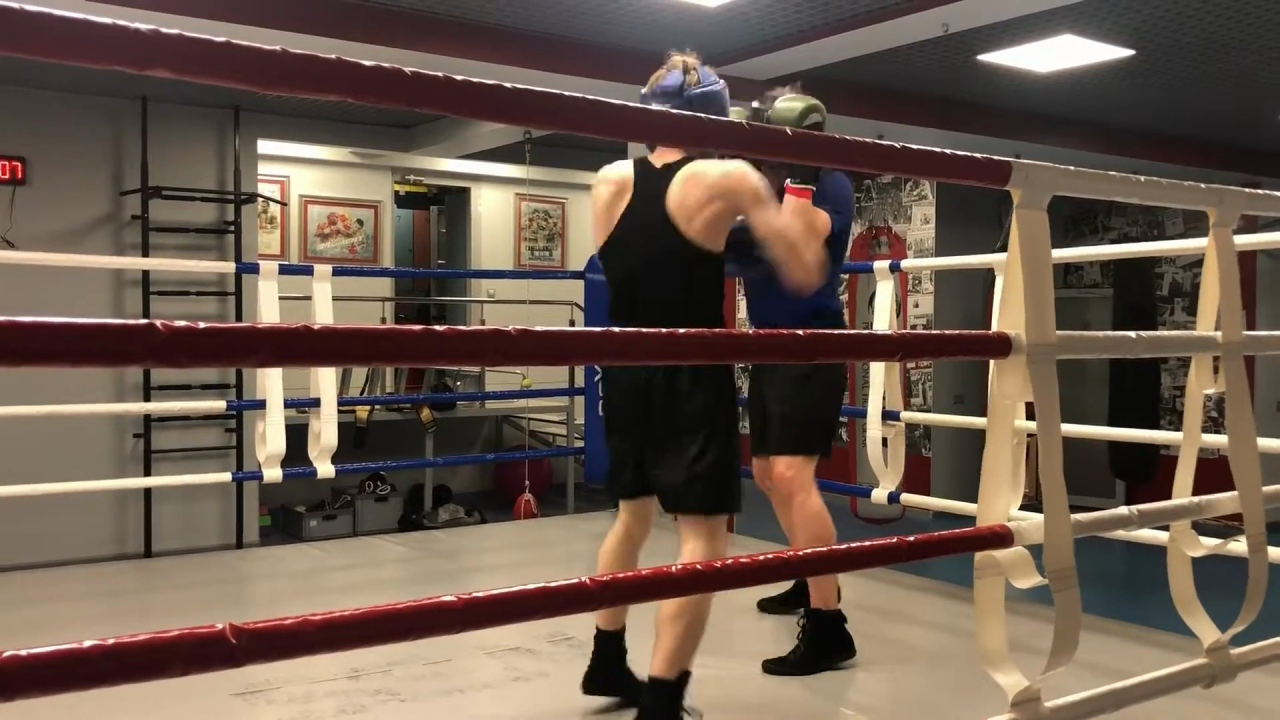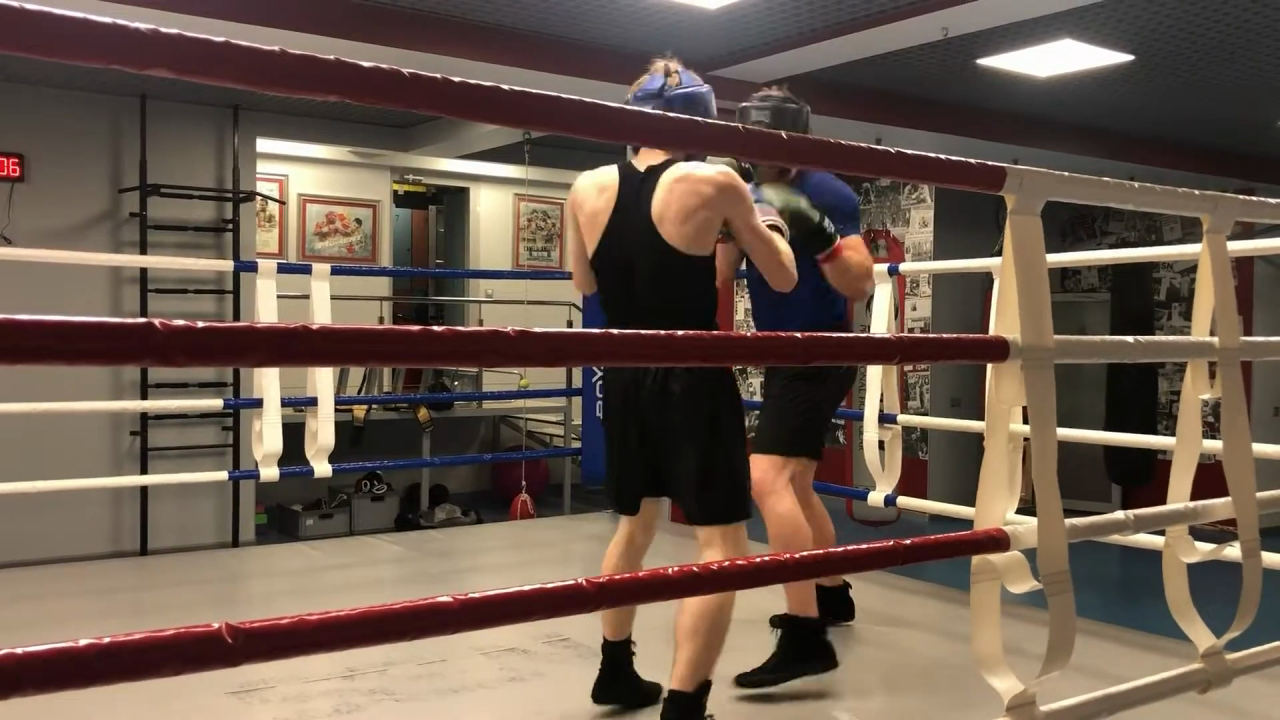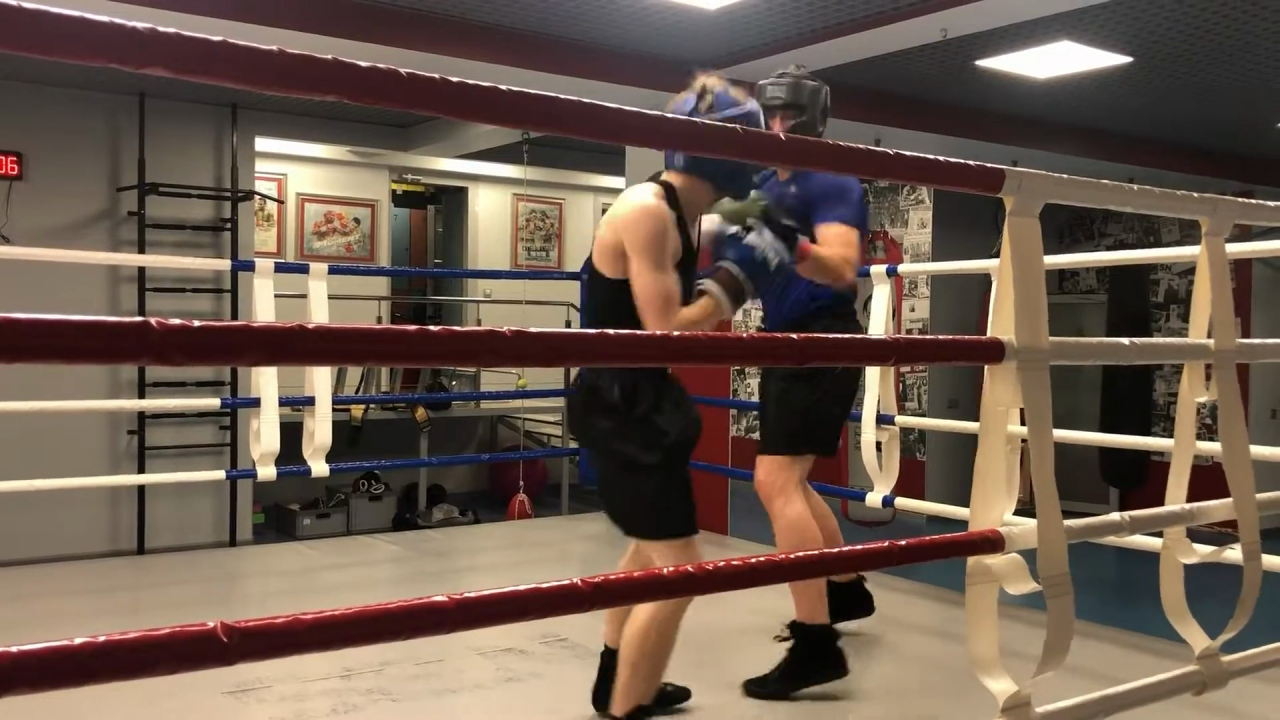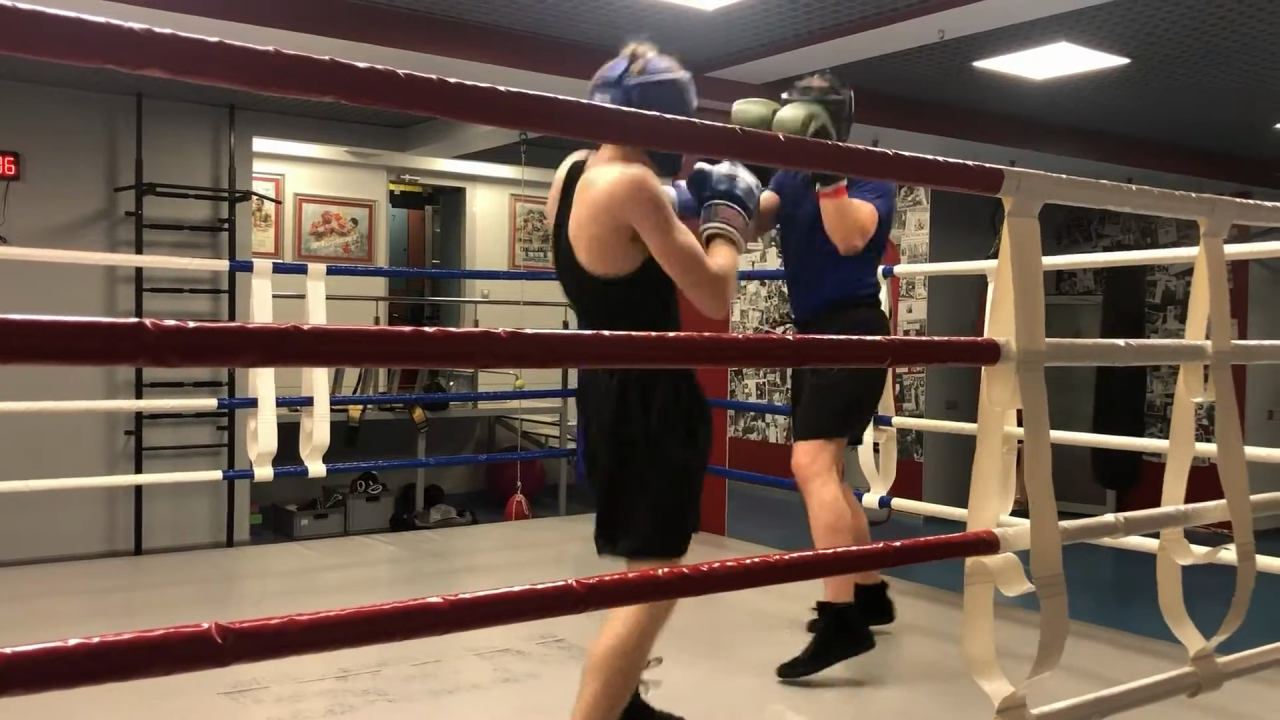
dt=0.4s
person 1, frame 1
left shoulder: (611, 179)
right shoulder: (730, 179)
right elbow: (806, 276)
right wrist: (768, 212)
left hip: (626, 372)
right hip: (690, 375)
left knee: (633, 514)
right knee: (704, 539)
left ankle: (606, 661)
person 1, frame 2
left shoulder: (588, 188)
right shoulder: (712, 182)
right elbow: (784, 279)
right wrist: (764, 217)
left hip: (625, 378)
right hip: (692, 379)
left knee: (638, 519)
right knee: (722, 548)
person 1, frame 3
left shoulder: (671, 208)
right shoulder: (646, 211)
right elbow: (668, 336)
right wrist: (733, 277)
left hip: (631, 393)
right hip: (619, 398)
left knee: (653, 539)
right knee: (675, 565)
person 1, frame 4
left shoulder: (573, 172)
right shoulder: (633, 186)
right elbow: (714, 298)
left wrist: (683, 202)
right wrist: (729, 215)
left hip: (615, 388)
right hip: (644, 397)
left knee: (645, 563)
person 2, frame 1
left shoulder: (829, 186)
left wrist: (798, 175)
left knee: (792, 479)
right knee: (767, 474)
left ankle: (827, 629)
right ankle: (813, 582)
person 2, frame 2
left shoulder: (829, 194)
right shoulder: (752, 197)
left elbow: (859, 284)
right elbow: (718, 274)
left wrist: (819, 232)
left hip: (818, 356)
right hip: (784, 355)
left knee: (767, 479)
right knee: (791, 483)
left ankle: (804, 637)
right ankle: (832, 592)
person 2, frame 3
left shoulder: (832, 186)
right shoulder: (772, 187)
left elbow: (840, 270)
left hip: (818, 344)
left knee: (775, 481)
right knee: (790, 481)
left ankle: (814, 645)
right ankle: (847, 588)
person 2, frame 4
left shoulder: (870, 181)
right shoulder: (789, 179)
left elbow: (850, 241)
left wrist: (827, 171)
left hip: (850, 332)
right hip: (812, 335)
left knee: (813, 465)
right knee: (825, 470)
left ankle: (840, 620)
right ankle: (869, 593)
